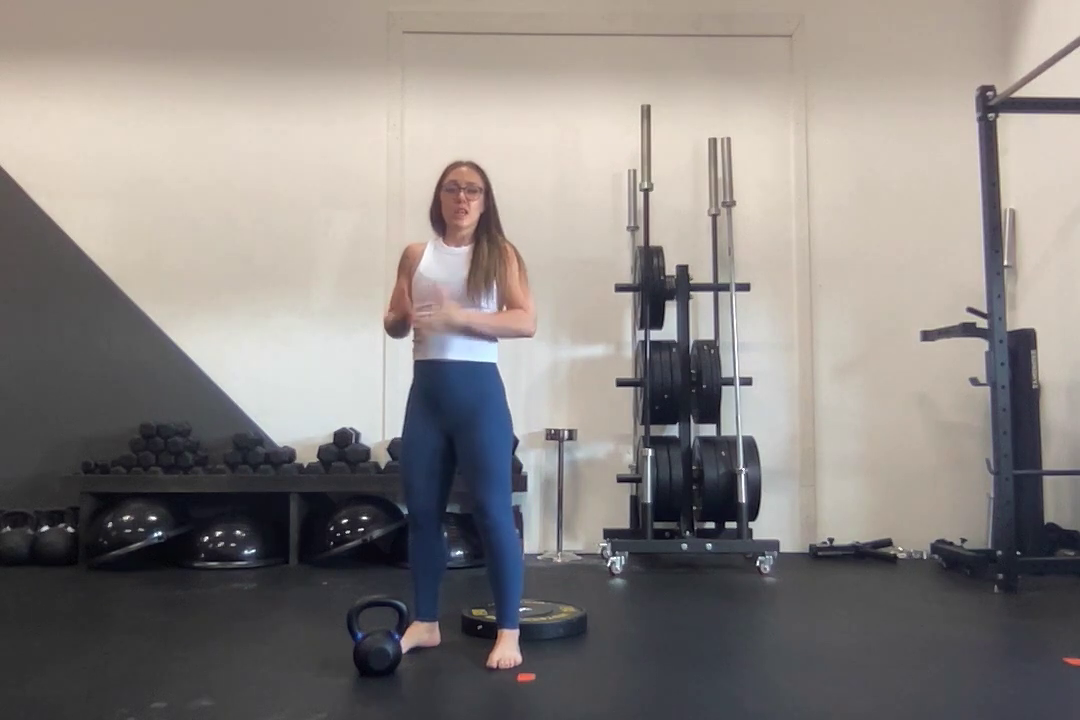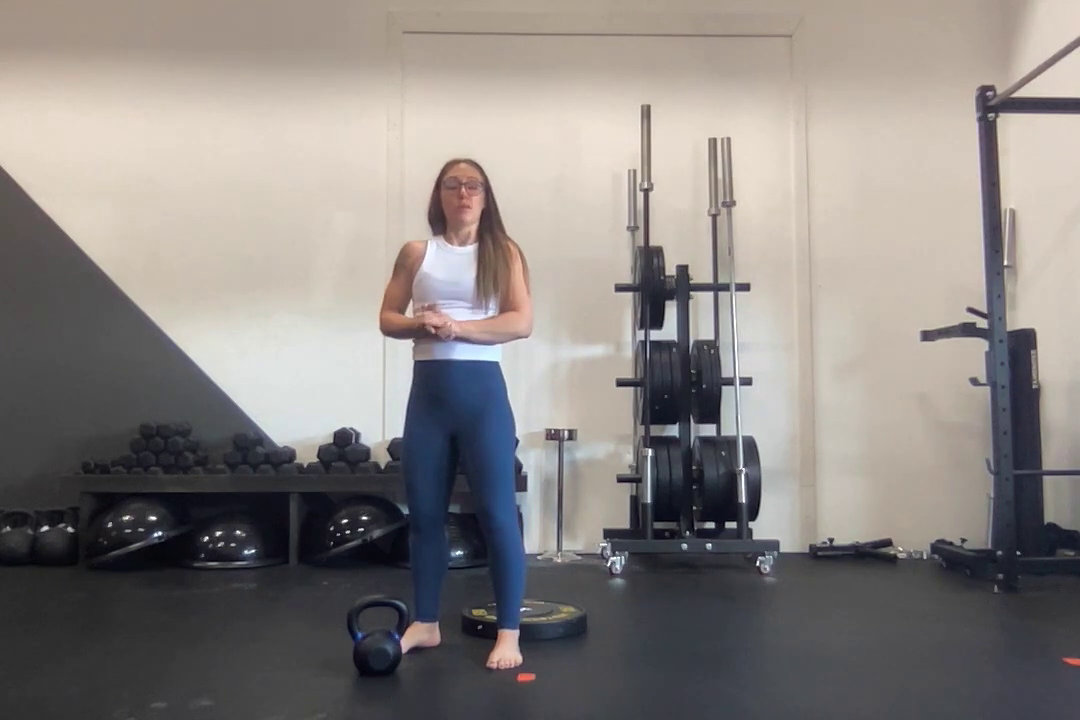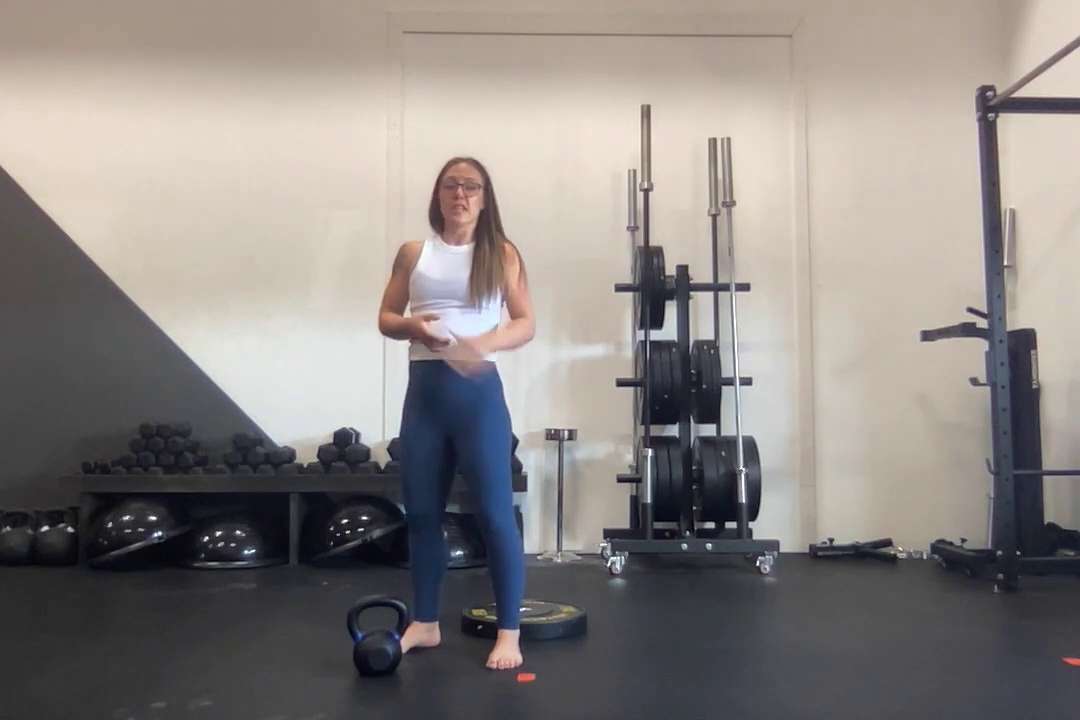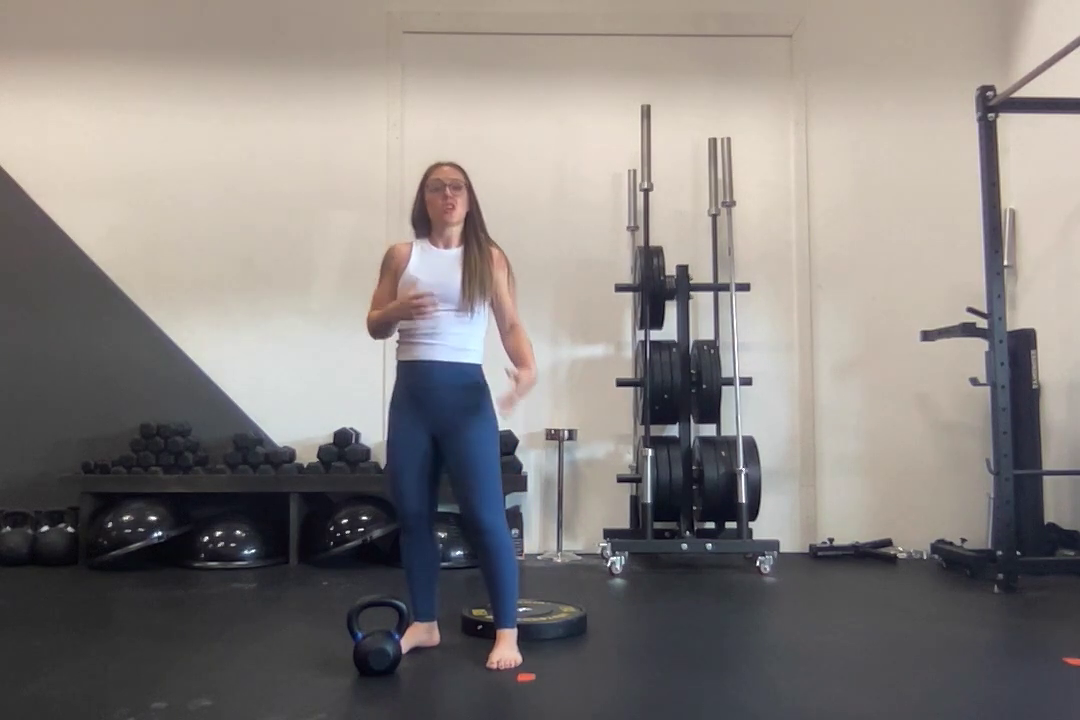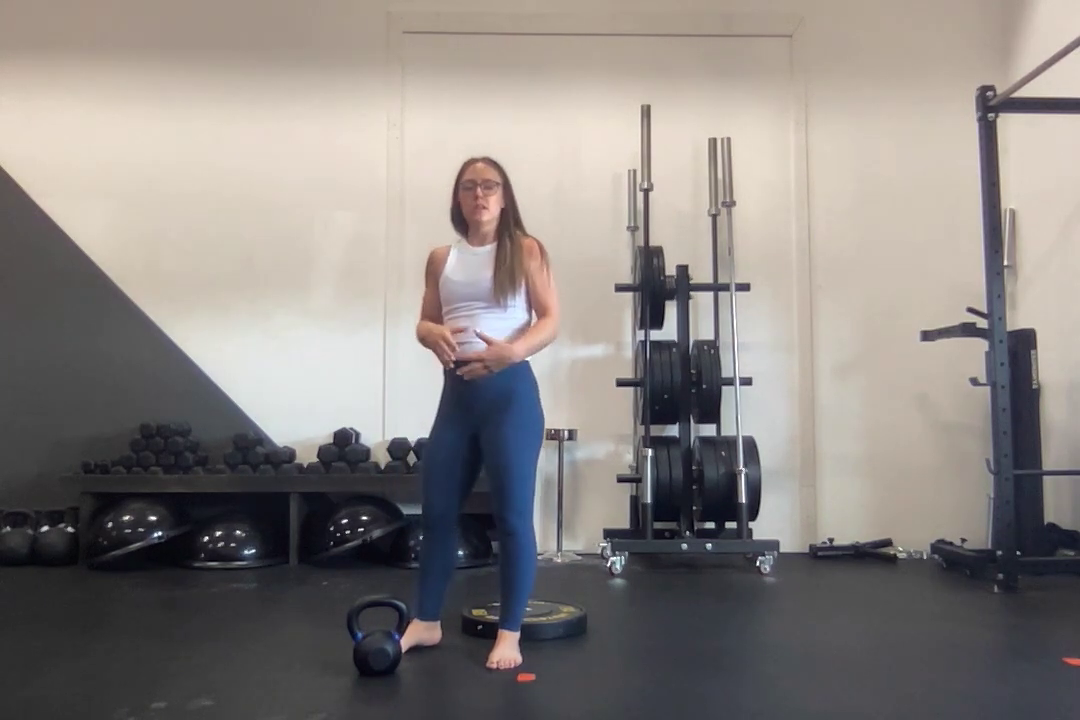
dt=1s
person 1, frame 1
left shoulder: (500, 254)
right shoulder: (416, 255)
left elbow: (526, 322)
right elbow: (392, 328)
left wrist: (458, 316)
right wrist: (402, 315)
left hip: (478, 390)
right hip: (425, 391)
left knee: (493, 511)
right knee: (422, 510)
left ankle: (508, 632)
right ankle: (425, 622)
person 1, frame 2
left shoulder: (504, 252)
right shoulder: (416, 252)
left elbow: (522, 322)
right elbow: (388, 319)
left wrist: (457, 327)
right wrist: (421, 324)
left hip: (482, 391)
right hip: (428, 392)
left knee: (497, 513)
right knee: (424, 512)
left ankle: (508, 632)
right ankle: (425, 623)
person 1, frame 3
left shoulder: (501, 253)
right shoulder: (412, 253)
left elbow: (525, 322)
right elbow: (385, 318)
left wrist: (482, 344)
right wrist: (413, 325)
left hip: (477, 392)
right hip: (422, 390)
left knee: (494, 513)
right knee: (421, 513)
left ankle: (508, 632)
right ankle: (425, 623)
person 1, frame 4
left shoulder: (488, 257)
right shoulder: (401, 255)
left elbow: (511, 325)
right elbow: (374, 325)
left wrist: (526, 368)
right wrist: (396, 311)
left hip: (465, 391)
right hip: (411, 393)
left knee: (485, 516)
right knee: (412, 514)
left ankle: (506, 632)
right ankle: (424, 623)
person 1, frame 5
left shoulder: (526, 250)
right shoulder: (442, 258)
left elbow: (549, 318)
right elbow: (425, 321)
left wrist: (514, 349)
right wrist: (436, 335)
left hip: (510, 391)
right hip: (457, 392)
left knee: (512, 515)
right knee: (437, 511)
left ankle: (510, 633)
right ankle: (426, 621)
